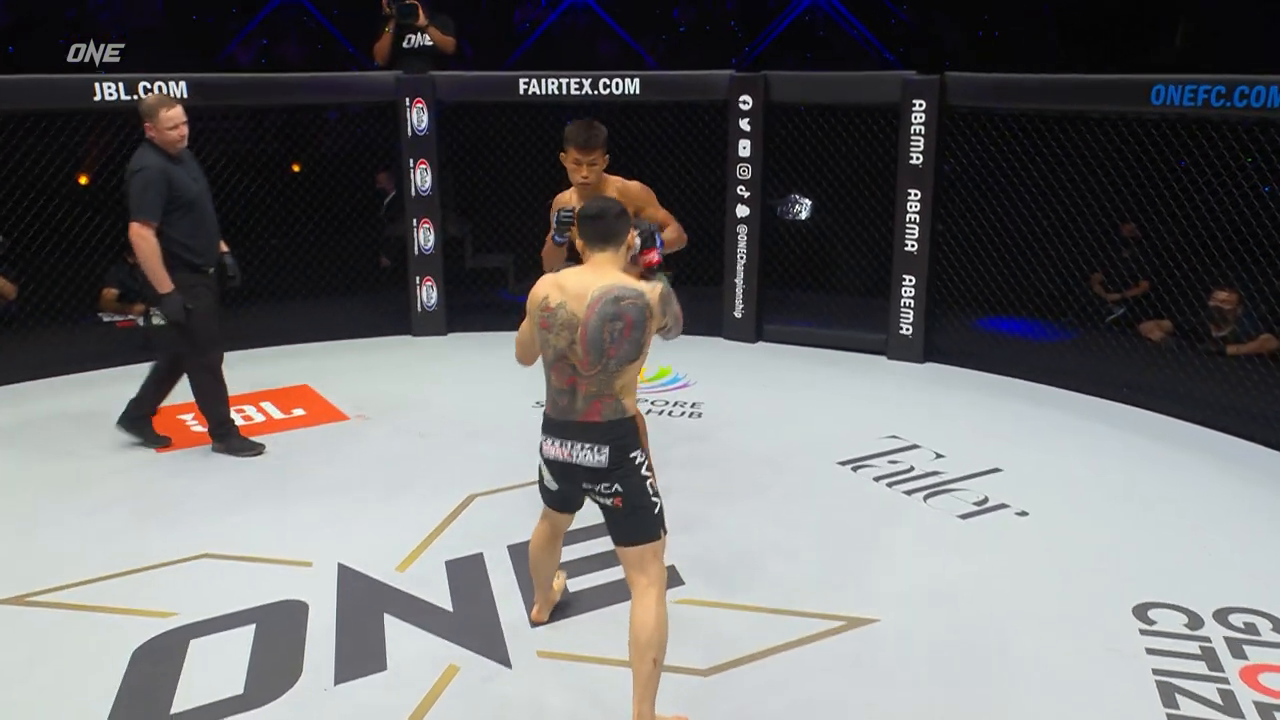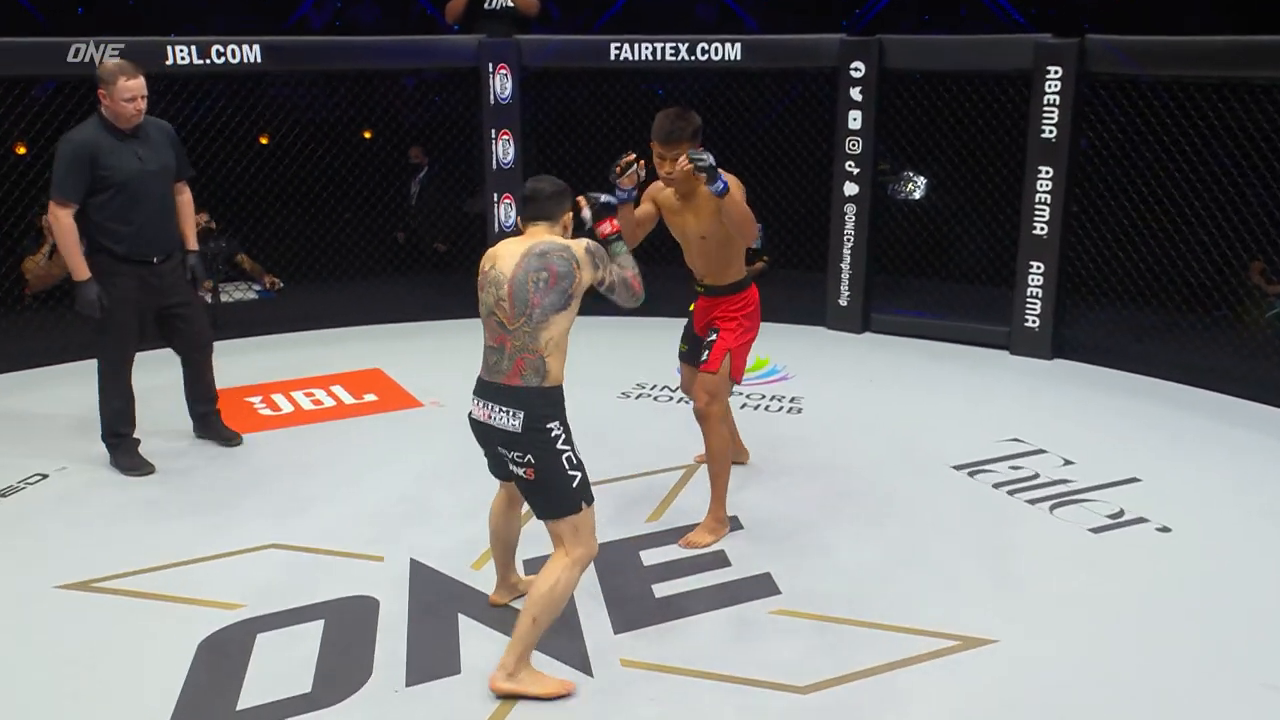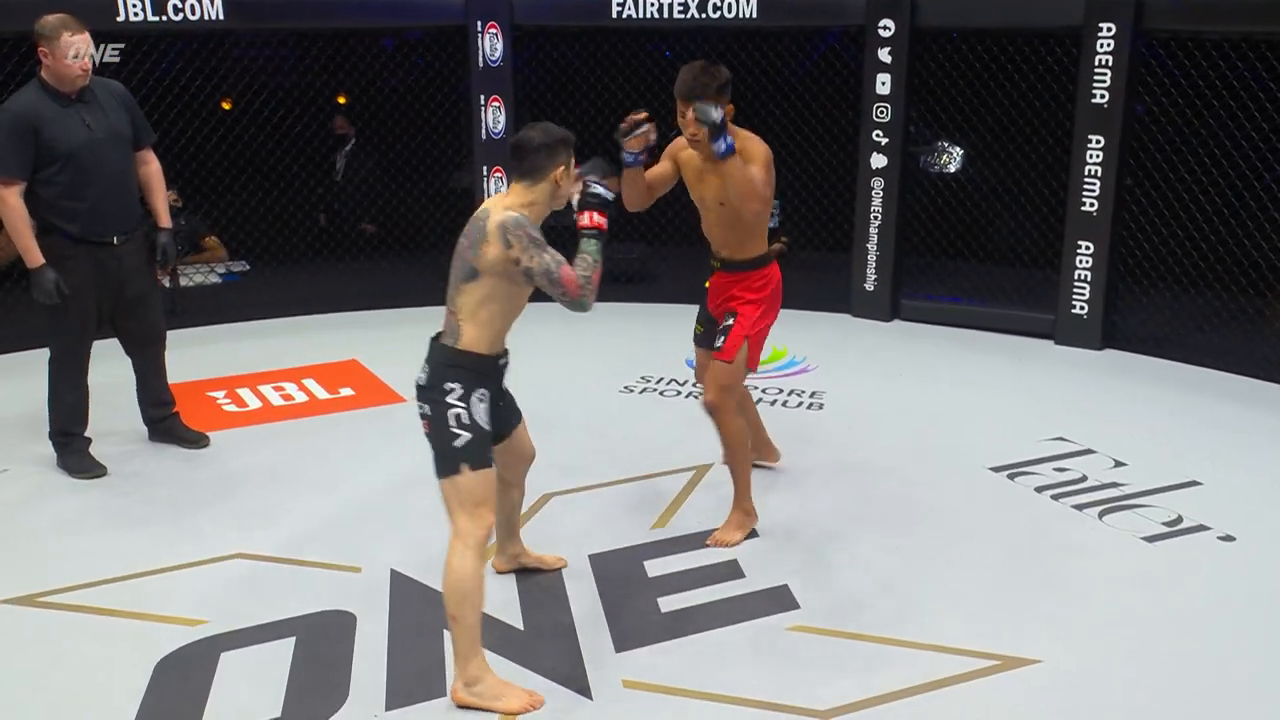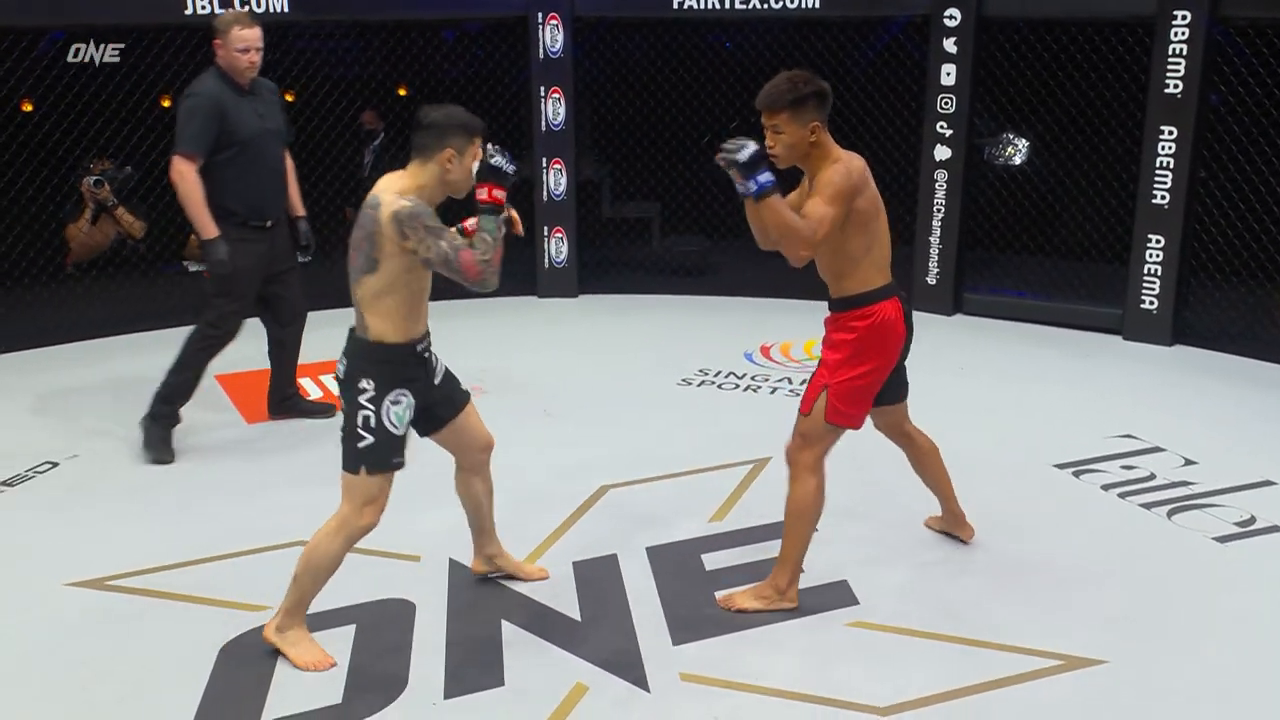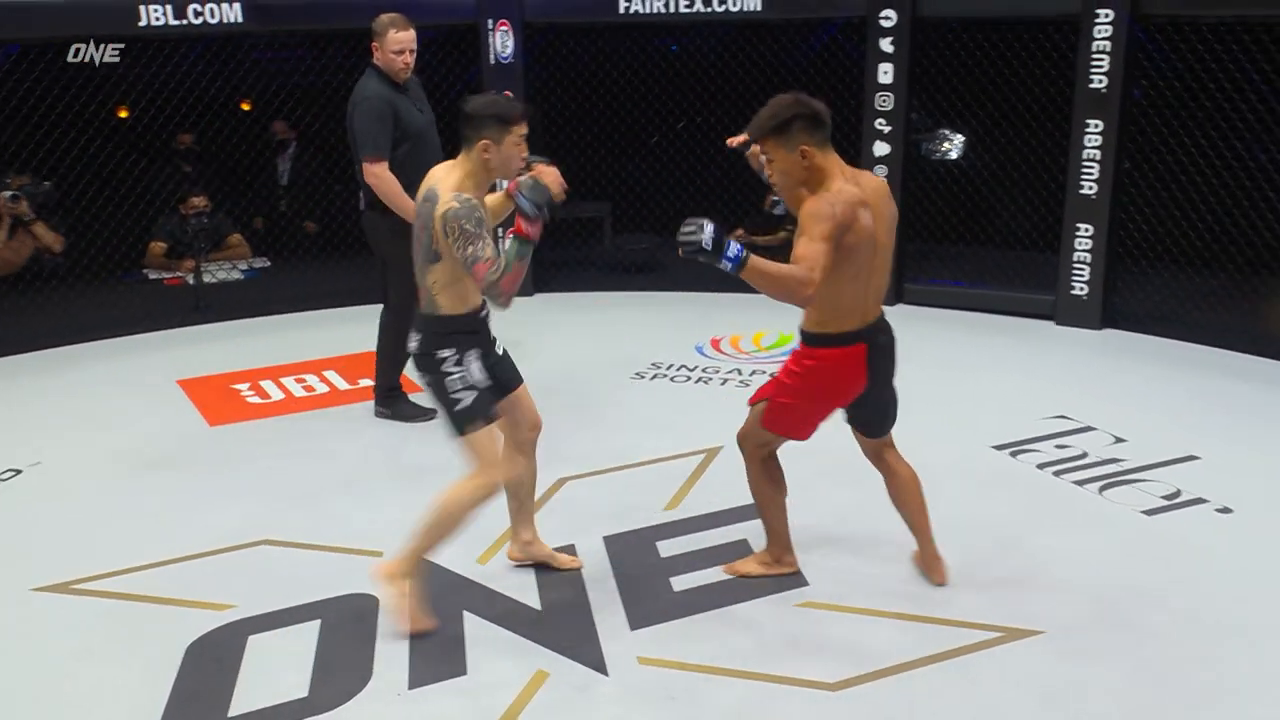
dt=1s
person 1, frame 1
left shoulder: (546, 290)
right shoulder: (651, 296)
left elbow: (523, 357)
right elbow: (673, 329)
left hip: (557, 441)
right hip: (615, 448)
left knee: (554, 520)
right knee: (648, 582)
left ankle: (542, 600)
person 1, frame 2
left shoulder: (492, 257)
right shoulder: (578, 253)
right elbow: (633, 295)
right wrist: (609, 229)
left hip: (485, 406)
right hip: (534, 415)
left knee: (512, 489)
right knee: (577, 548)
left ankle: (506, 582)
right ankle: (513, 669)
person 1, frame 3
left shoulder: (504, 207)
right shoulder: (512, 226)
right elbow: (579, 294)
left wrist: (587, 182)
right wrist: (593, 224)
left hip: (469, 370)
right hip: (457, 382)
left knee: (519, 455)
right knee: (472, 528)
left ankle: (511, 550)
person 1, frame 4
left shoulder: (404, 186)
right shoulder: (402, 210)
left elbow: (444, 250)
right elbow: (481, 277)
left wrist: (482, 224)
right wrist: (492, 197)
left hip: (415, 354)
right hip: (378, 371)
left knee: (477, 447)
right knee: (360, 515)
left ankle: (488, 555)
right ankle: (287, 622)
person 1, frame 5
left shoulder: (450, 175)
right shoulder: (455, 206)
left elbow: (483, 216)
right elbow: (500, 292)
left wrist: (523, 189)
right wrist: (528, 227)
left hip: (464, 332)
right hip: (450, 345)
left knee: (527, 427)
right knee: (491, 472)
left ankle: (525, 541)
right ankle: (403, 569)
person 2, frame 1
left shoulder: (631, 192)
right shoulder: (562, 202)
left elbow: (678, 235)
right elbow: (551, 266)
left wrist: (656, 240)
right wrist: (558, 234)
person 2, frame 2
left shoulder: (722, 182)
right shoulder: (658, 192)
left elbow: (748, 236)
right elbow: (625, 241)
left wrist: (717, 182)
right wrist: (624, 194)
left hip: (734, 305)
right hip: (703, 299)
left knee: (708, 403)
right knee: (693, 386)
left ankle: (717, 517)
right ankle: (734, 448)
person 2, frame 3
left shoulder: (752, 149)
right shoulder: (680, 150)
left elbow: (755, 207)
right elbow: (635, 202)
left wrist: (722, 144)
right wrist: (633, 153)
left hip: (753, 283)
right hip: (720, 276)
left knee: (717, 395)
right knee: (717, 379)
left ankle: (743, 509)
right ankle: (760, 446)
person 2, frame 4
left shoulder: (841, 173)
right shoulder: (821, 174)
left elbow: (801, 250)
right elbow: (770, 240)
left wrist: (760, 181)
right wrist: (749, 182)
left hip: (864, 325)
right hip: (878, 320)
left knee: (804, 453)
right knee: (896, 425)
left ankle: (781, 585)
right ankle: (955, 519)
person 2, frame 5
left shoulder: (832, 206)
right shoulder: (874, 186)
left elbow: (803, 288)
left wrist: (727, 254)
right wrist: (781, 174)
left hip: (827, 362)
right hip: (875, 347)
left knee: (754, 444)
right knee: (882, 451)
left ankle: (777, 553)
right ankle: (930, 558)
person 3, frame 1
left shoulder: (184, 156)
right shoulder: (150, 168)
right elbow: (141, 234)
left wrist: (223, 251)
right wrist: (165, 291)
left hip: (202, 272)
right hip: (181, 278)
left knee: (180, 351)
right knee: (205, 356)
left ankle: (138, 415)
right ankle: (224, 433)
person 3, frame 2
left shoulder: (162, 132)
right shoulder: (81, 144)
left elbow: (181, 192)
right elbow: (60, 214)
left wrist: (192, 250)
right wrist: (82, 279)
left hip: (168, 264)
right hip: (116, 272)
left knee: (197, 340)
right knee: (117, 358)
left ankle: (206, 418)
right ankle: (120, 442)
person 3, frame 3
left shoulder: (115, 94)
left elbow: (146, 161)
left wrist: (164, 226)
left hip: (130, 245)
right hip: (71, 254)
left knee: (149, 336)
right knee: (71, 350)
left ankle: (161, 419)
right ankle: (69, 442)
person 3, frame 4
left shoulder: (268, 91)
right shoulder: (205, 98)
right elbow: (183, 170)
left wrist: (299, 216)
right wrist: (212, 239)
left hip: (274, 229)
right hip: (234, 235)
left knee: (290, 314)
right knee: (219, 326)
left ankle: (283, 397)
right ankle: (161, 415)
person 3, frame 5
left shoulder: (410, 85)
right shoulder: (373, 99)
right elbow: (375, 173)
right hip: (396, 219)
right knee: (406, 304)
right ankle: (388, 396)
